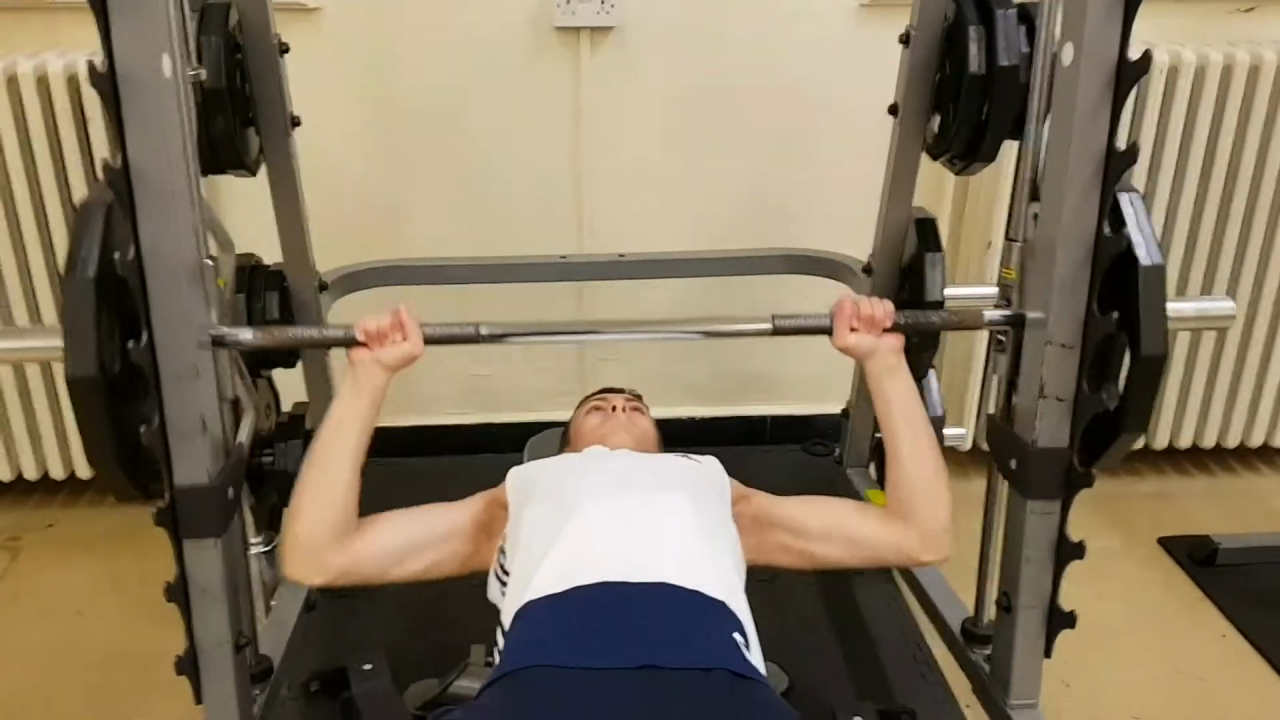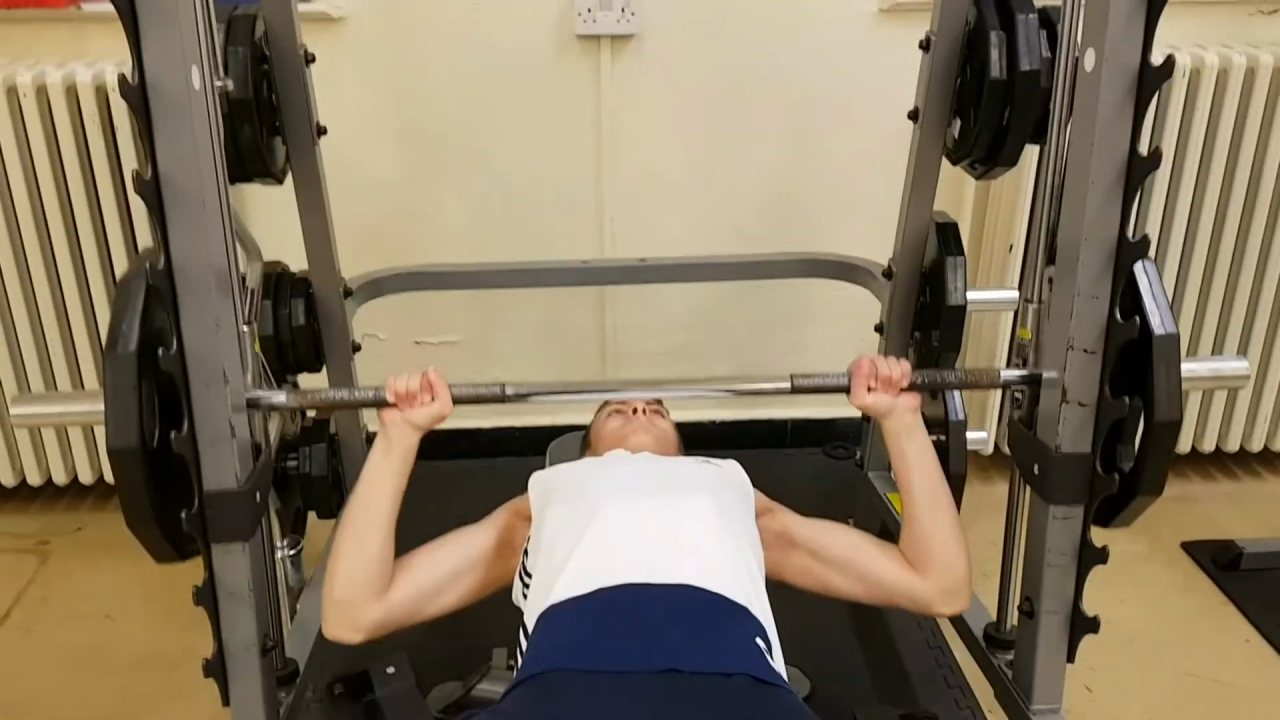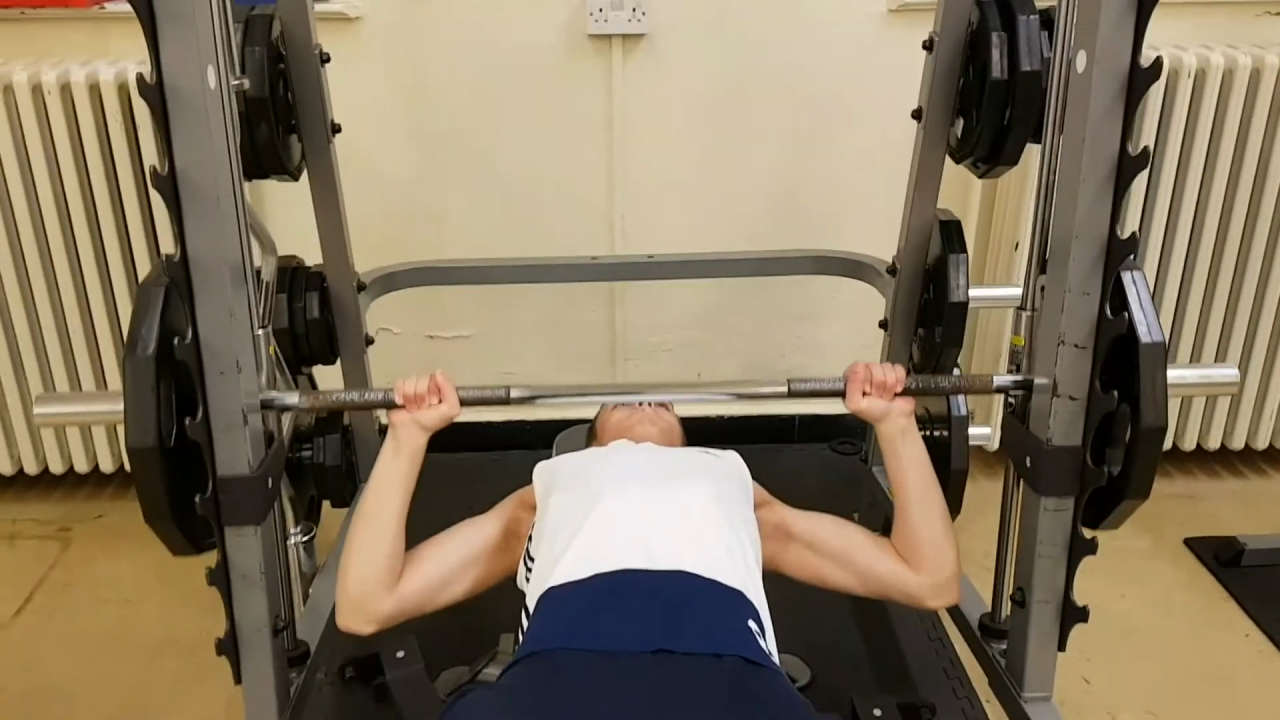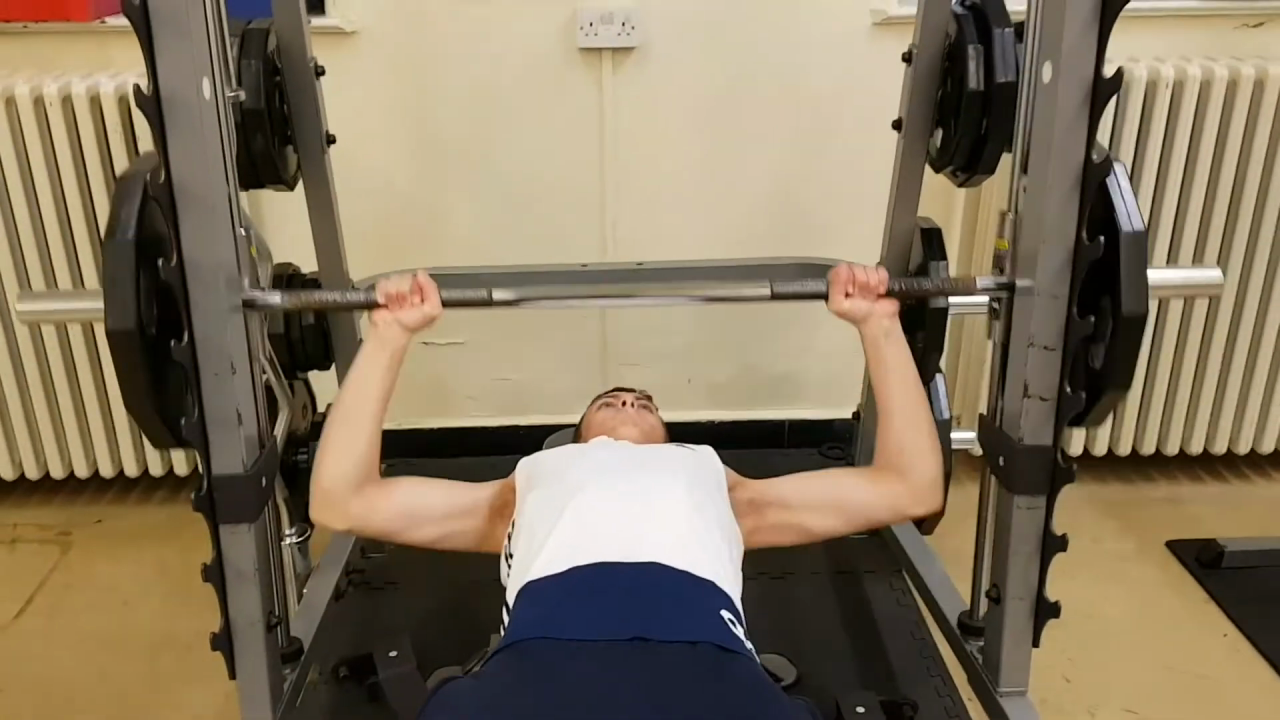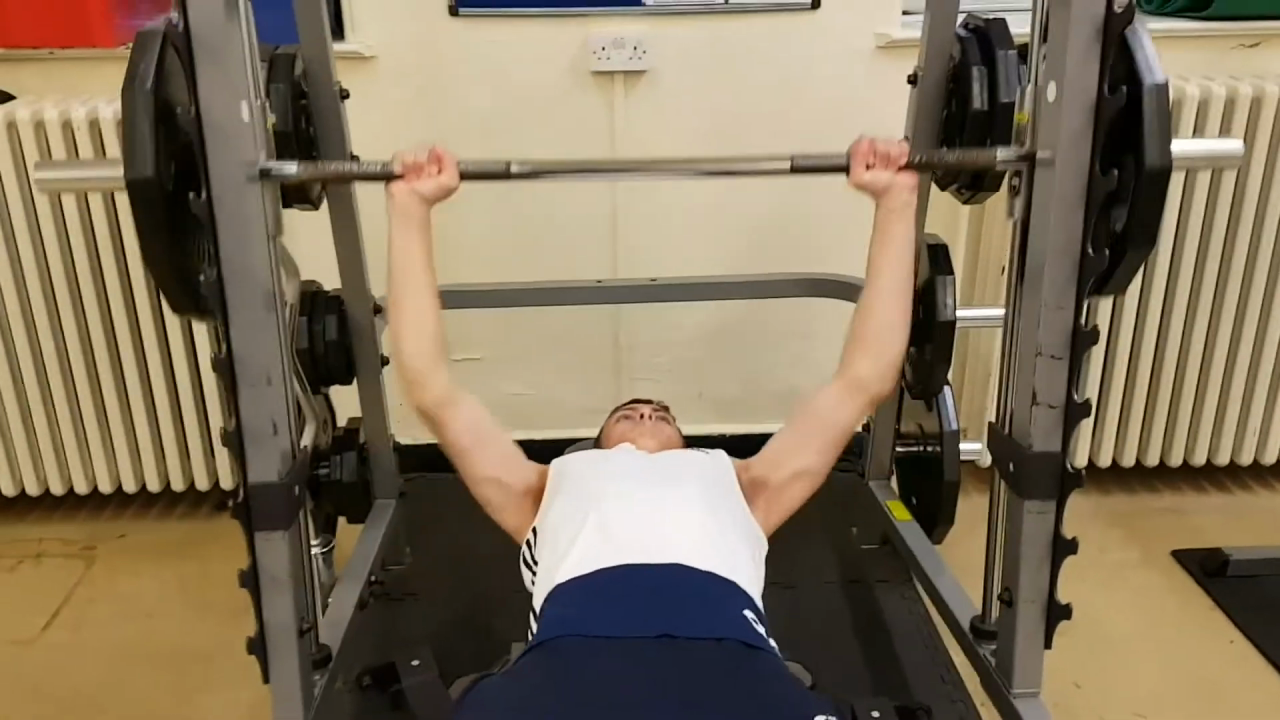
dt=0.4s
person 1, frame 1
left shoulder: (714, 486)
right shoulder: (519, 494)
left elbow: (922, 534)
right elbow: (314, 555)
left wrist: (883, 362)
right wrist: (367, 378)
person 1, frame 2
left shoulder: (736, 492)
right shoulder: (541, 500)
left elbow: (939, 586)
right elbow: (353, 613)
left wrist: (899, 419)
right wrist: (399, 435)
person 1, frame 3
left shoulder: (734, 482)
right shoulder: (547, 489)
left elbow: (929, 579)
right elbow: (365, 603)
left wrist: (894, 421)
right wrist: (409, 433)
person 1, frame 4
left shoulder: (715, 480)
right shoulder: (531, 482)
left elbow: (910, 486)
right elbow: (341, 498)
left wrist: (879, 322)
right wrist: (389, 334)
left hip: (702, 664)
right hip: (545, 662)
person 1, frame 5
left shoulder: (737, 487)
right shoulder: (548, 492)
left elbow: (866, 375)
right elbow: (428, 384)
left wrist: (895, 201)
right wrist: (411, 207)
